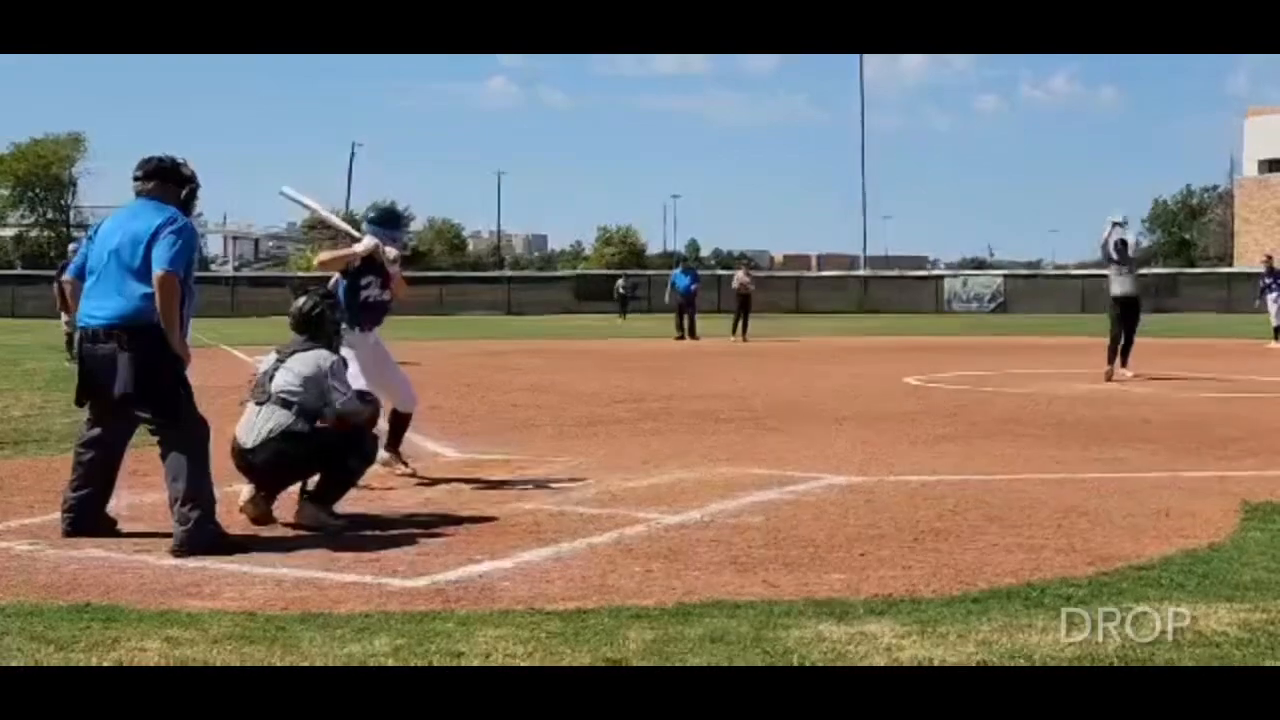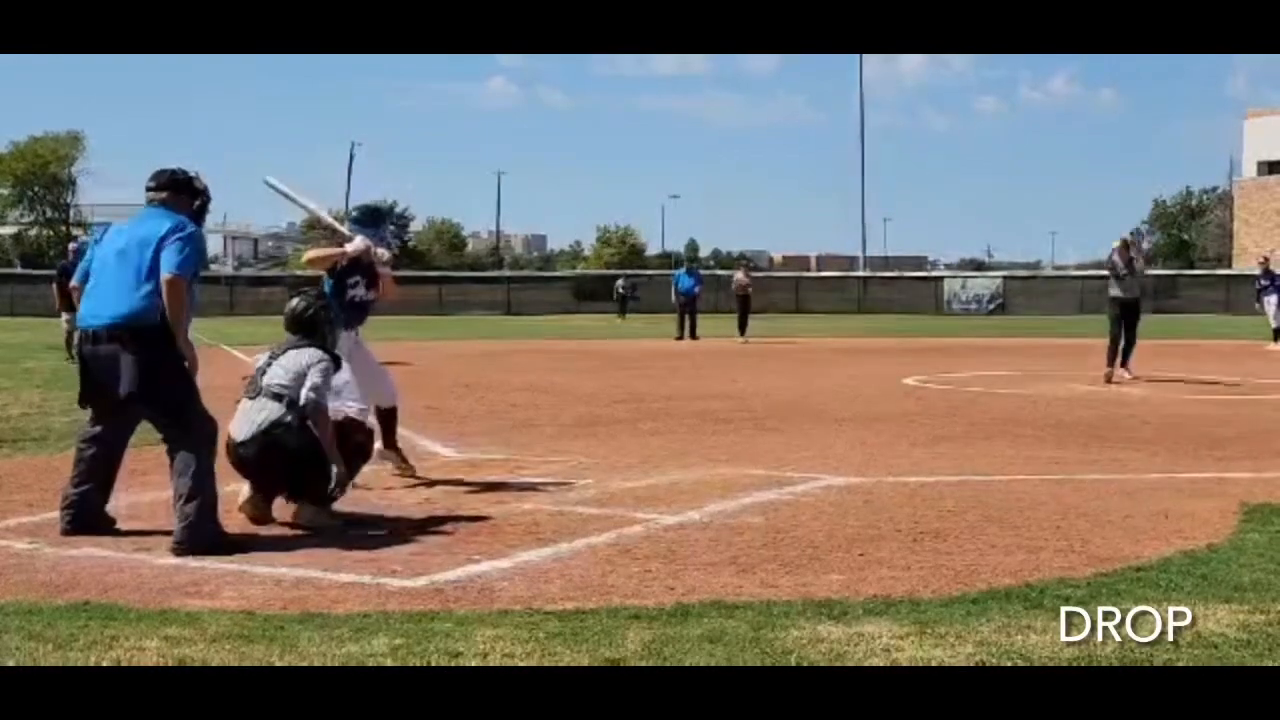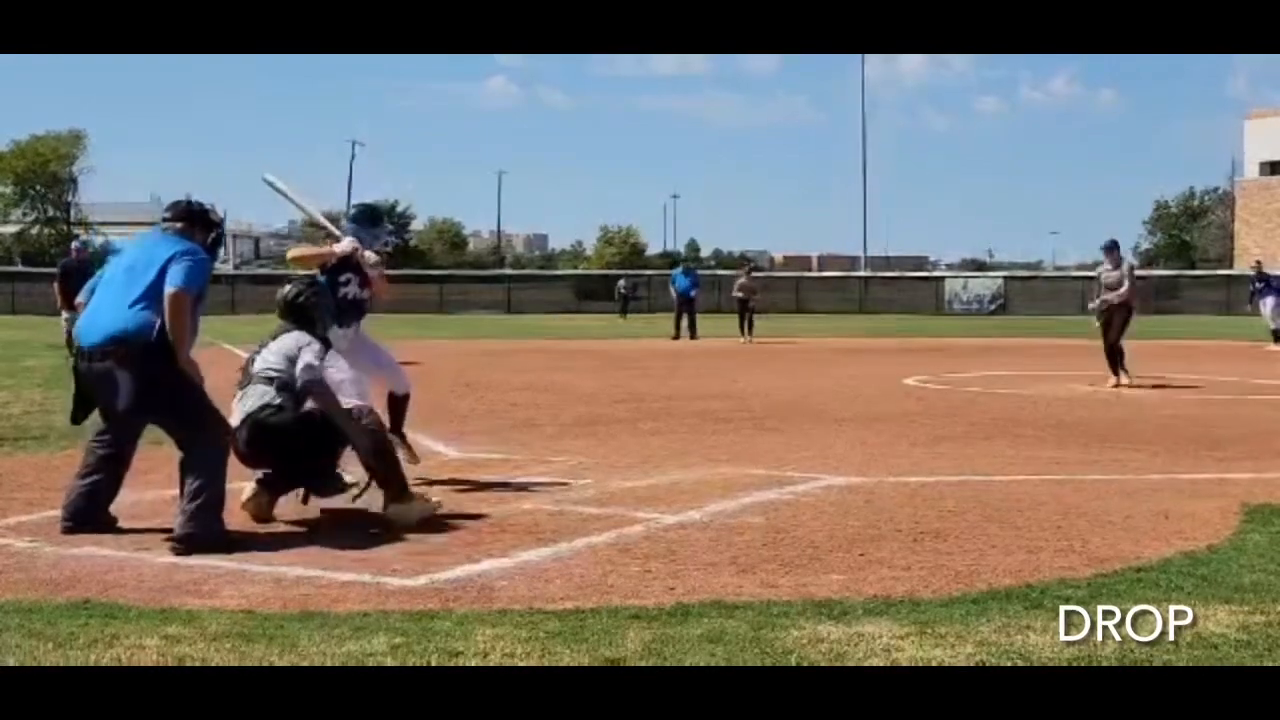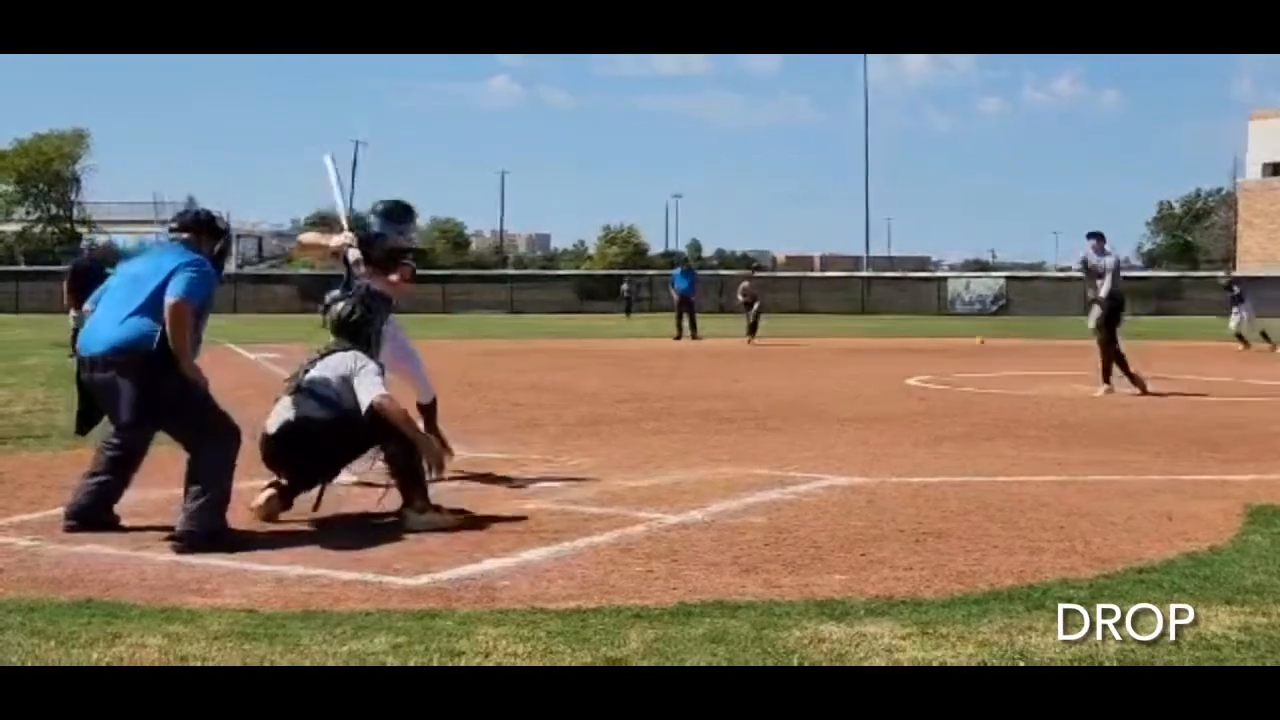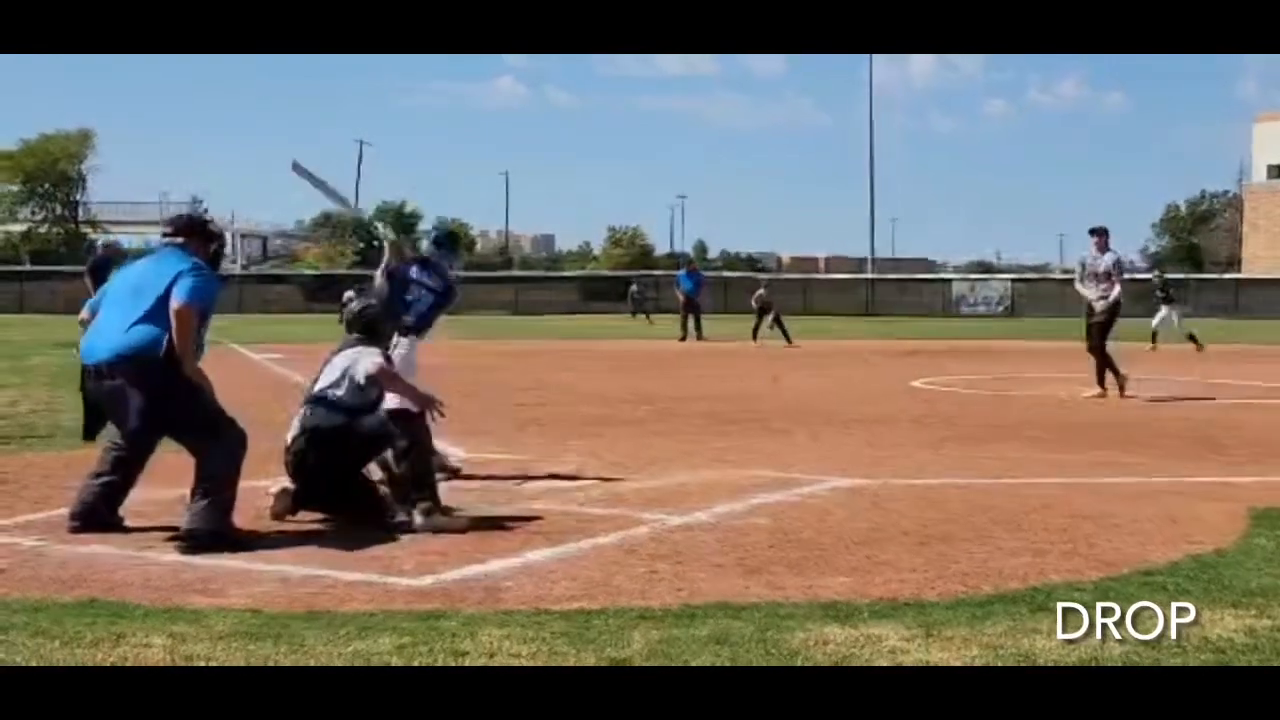
dt=0.5s
person 1, frame 1
left shoulder: (107, 224)
right shoulder: (174, 223)
left elbow: (71, 280)
right elbow: (164, 279)
right wrist: (175, 340)
left hip: (95, 343)
right hip: (139, 343)
left knee: (103, 430)
right knee: (184, 433)
left ankle: (80, 514)
right ankle: (194, 531)
person 1, frame 2
left shoulder: (116, 230)
right shoulder: (183, 229)
left elbow: (77, 284)
right elbow: (172, 281)
right wrist: (182, 340)
left hip: (93, 343)
right hip: (140, 342)
left knee: (104, 429)
right knee: (192, 431)
left ankle: (80, 513)
right ankle: (195, 530)
person 1, frame 3
left shoulder: (130, 250)
right shoulder: (192, 254)
left elbow: (83, 299)
right elbow: (175, 296)
right wrist: (183, 356)
left hip: (90, 355)
right hip: (137, 355)
left knee: (117, 431)
right knee: (207, 434)
left ankle: (81, 512)
right ankle: (197, 529)
person 1, frame 4
left shoulder: (138, 261)
right shoulder: (197, 265)
left elbow: (90, 307)
right elbow: (176, 305)
right wrist: (187, 363)
left hip: (91, 362)
right hip: (138, 363)
left knee: (130, 434)
right knee: (217, 435)
left ankle: (86, 510)
right ankle: (200, 528)
person 1, frame 5
left shoulder: (133, 268)
right shoulder: (196, 270)
left elbow: (87, 314)
right elbow: (181, 310)
right wrist: (190, 367)
left hip: (95, 369)
right hip: (142, 369)
left knee: (135, 435)
right knee: (223, 439)
left ankle: (91, 510)
right ankle: (205, 527)
person 2, frame 1
left shoulder: (386, 263)
right shoulder: (356, 260)
left elbow: (399, 292)
right elbow: (321, 262)
left wrist: (394, 269)
right wrist: (359, 250)
left hip: (369, 339)
right hip: (343, 339)
left knee: (406, 398)
left ankle: (390, 451)
person 2, frame 2
left shoulder: (371, 262)
right shoulder: (342, 259)
left elbow: (385, 292)
right elbow: (309, 259)
left wrist: (384, 270)
right wrist: (349, 250)
left hip: (349, 338)
left knee: (386, 392)
left ankle: (389, 446)
person 2, frame 3
left shoulder: (368, 259)
right shoulder: (336, 257)
left elbow: (380, 292)
right elbow: (293, 256)
left wrist: (374, 273)
right wrist: (336, 250)
left hip: (352, 334)
right hip: (324, 337)
left knee: (399, 380)
right knee: (354, 403)
left ankle: (396, 434)
person 2, frame 4
left shoulder: (405, 257)
right shoulder: (356, 244)
left elbow: (394, 287)
right elbow: (302, 241)
left wrist: (365, 271)
right wrist: (333, 243)
left hip: (387, 327)
left knee: (423, 385)
left ankle: (432, 432)
person 2, frame 5
left shoulder: (401, 271)
right shoulder: (448, 289)
left elbow: (380, 290)
left wrist: (390, 255)
right hip: (399, 350)
left knee: (412, 400)
right knee: (401, 411)
left ankle: (429, 454)
person 3, frame 1
left shoulder: (276, 356)
right shoulder: (327, 359)
right elbow: (351, 417)
left wrist: (328, 413)
right wrist: (370, 408)
left hip: (243, 454)
right hip: (273, 455)
right knee: (363, 441)
left ankle: (260, 492)
right ankle: (316, 506)
person 3, frame 2
left shoulder: (273, 355)
right shoulder: (318, 357)
right elbow: (313, 410)
right wrist: (337, 462)
left hip: (238, 450)
right hip: (266, 446)
right knee: (359, 434)
left ankle: (260, 492)
right ankle: (313, 505)
person 3, frame 3
left shoulder: (275, 342)
right shoulder: (307, 341)
right elbow: (315, 388)
right wrist: (354, 430)
left hip: (244, 438)
right hip: (271, 431)
right knee: (364, 419)
left ankle: (265, 489)
right ankle: (399, 500)
person 3, frame 4
left shoulder: (326, 356)
right shoulder: (360, 361)
right elbow: (383, 404)
right wrist: (426, 444)
left hip: (274, 446)
right hip: (300, 441)
right knee: (394, 420)
left ankle: (280, 493)
right ankle: (417, 508)
person 3, frame 5
left shoulder: (345, 355)
right shoulder: (366, 352)
right elbow: (377, 371)
right wrist: (417, 396)
left hip: (304, 455)
right hip: (318, 449)
left knee: (372, 508)
left ankle: (295, 496)
